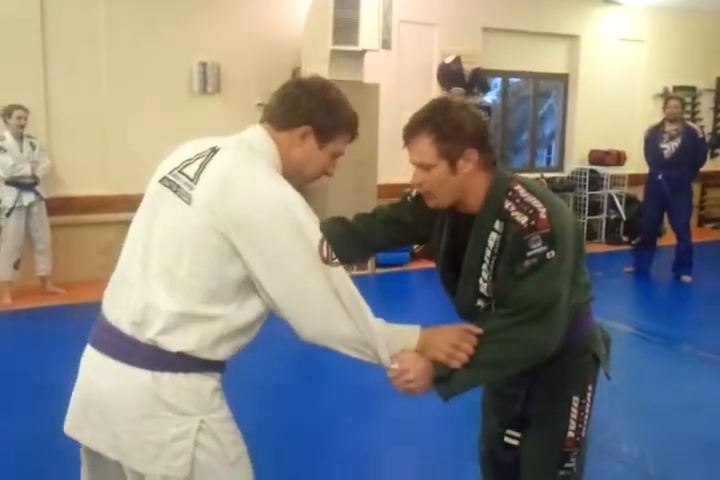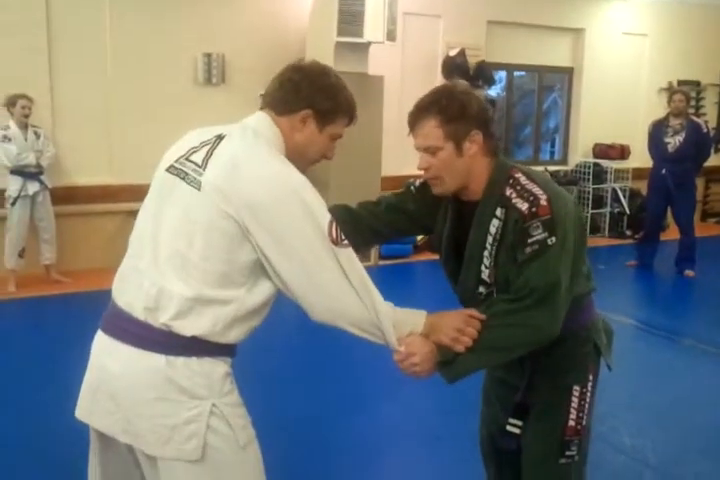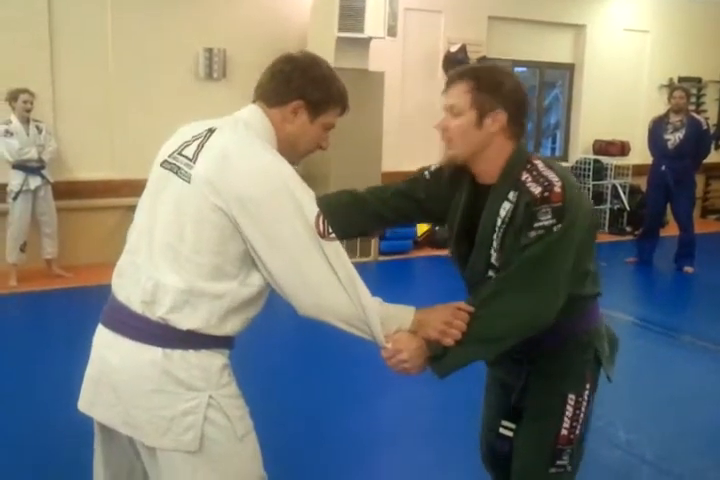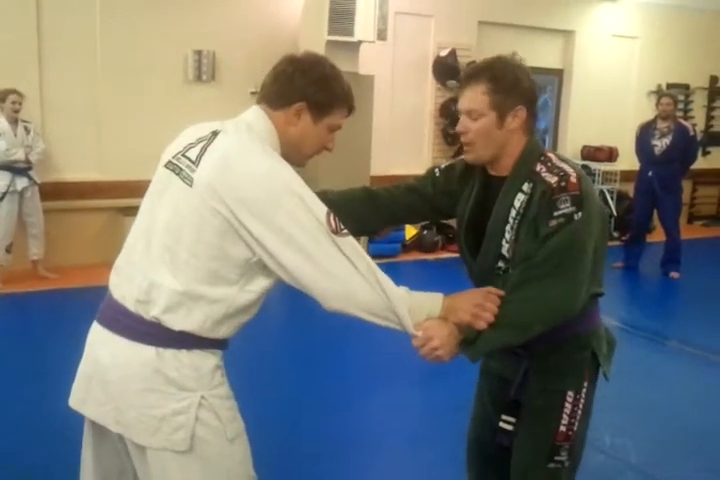
dt=0.7s
person 1, frame 1
left shoulder: (194, 153)
right shoulder: (266, 198)
right elbow: (325, 314)
right wrist: (419, 341)
left hip: (105, 367)
right hip: (164, 394)
person 1, frame 2
left shoulder: (196, 143)
right shoulder: (273, 180)
right elbow: (334, 291)
right wrist: (423, 325)
left hip: (114, 350)
right hip: (177, 378)
person 1, frame 3
left shoulder: (192, 136)
right shoulder: (261, 172)
right elbow: (320, 286)
right wrist: (410, 321)
left hip: (117, 346)
right hip: (177, 372)
person 1, frame 4
left shoulder: (199, 138)
right shoulder: (261, 175)
right elbow: (339, 277)
right wrist: (440, 308)
left hip: (113, 343)
right hip: (168, 370)
person 2, frame 1
left shoulder: (538, 222)
right shoulder: (435, 203)
left elbow: (535, 331)
right elbow: (369, 231)
left wrist: (439, 367)
left hip: (561, 359)
right hip: (505, 354)
person 2, frame 2
left shoulder: (538, 208)
right shoulder: (439, 191)
left elbow: (537, 316)
right elbow: (375, 218)
left wrist: (444, 351)
left hip: (562, 348)
right hip: (507, 346)
person 2, frame 3
left shoulder: (550, 197)
right shoulder: (456, 180)
left elbow: (526, 302)
right elbow: (379, 206)
left wrist: (432, 346)
left hip: (564, 354)
right hip: (510, 348)
person 2, frame 4
left shoulder: (563, 191)
right shoulder: (466, 176)
left elbow: (555, 294)
right elbow: (388, 204)
left wrist: (464, 331)
left hip: (561, 354)
right hip: (505, 345)
person 3, frame 1
left shoulder: (33, 142)
left elbow: (45, 164)
left wrist: (35, 175)
right wrist: (31, 169)
left hip: (34, 194)
left knee: (43, 239)
left ankle: (47, 282)
person 3, frame 2
left shoulder: (38, 132)
left elbow: (50, 153)
left wrist: (39, 164)
right wrist: (35, 158)
left hip: (39, 183)
right hip: (18, 185)
left knee: (47, 227)
left ankle: (51, 271)
person 3, frame 3
left shoulder: (40, 126)
left elbow: (52, 148)
left wrist: (41, 158)
right wrist: (37, 153)
left hip: (41, 178)
right hip: (20, 180)
left knee: (49, 222)
right knee: (18, 226)
left ankle: (52, 264)
person 3, frame 4
left shoulder: (28, 127)
left elbow: (39, 149)
left wrist: (27, 159)
right wrist: (23, 154)
left hip: (28, 179)
left knee: (35, 223)
left ankle: (38, 266)
person 4, frame 1
left shoulder: (693, 132)
right shoulder: (652, 131)
left elbow: (700, 156)
left wrist: (686, 175)
right wrist: (658, 171)
left hip: (679, 187)
right hip: (655, 184)
left knee: (682, 229)
right knee: (648, 226)
left ankle: (683, 270)
right ankle: (640, 265)
person 4, frame 2
left shoulder: (697, 126)
right shoulder: (656, 125)
left elbow: (705, 151)
left wrist: (690, 169)
right wrist: (661, 165)
left hip: (683, 181)
right hip: (659, 178)
left knee: (685, 224)
right knee: (652, 220)
left ankle: (686, 265)
right ankle: (643, 258)
person 4, frame 3
left shoulder: (697, 123)
right shoulder: (657, 122)
left elbow: (704, 148)
left wrist: (690, 166)
right wrist: (662, 162)
left hip: (683, 178)
right hip: (659, 175)
left knee: (684, 220)
right knee: (651, 217)
left ankle: (685, 261)
right ankle: (643, 255)
person 4, frame 4
left shoulder: (684, 129)
right shoulder: (644, 128)
left elbow: (691, 154)
left wrist: (676, 172)
right wrist: (649, 168)
left hip: (669, 184)
right hip: (646, 180)
left knee: (671, 226)
right knee: (638, 222)
left ankle: (671, 266)
right ankle: (630, 260)
